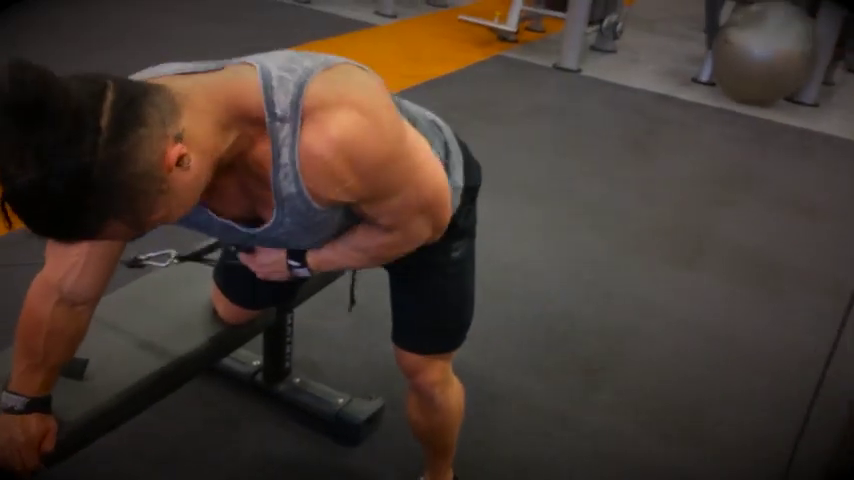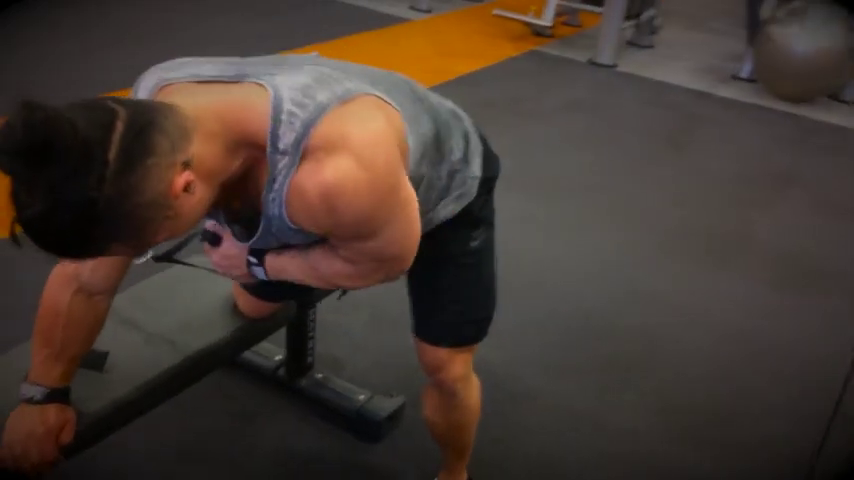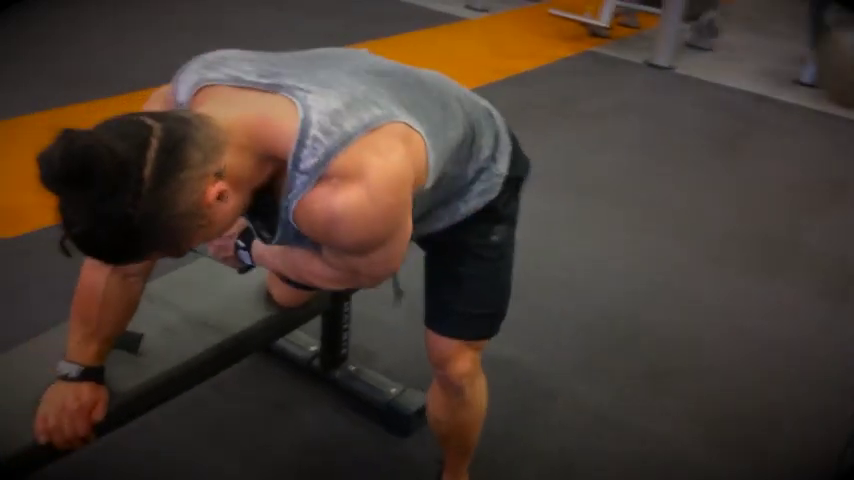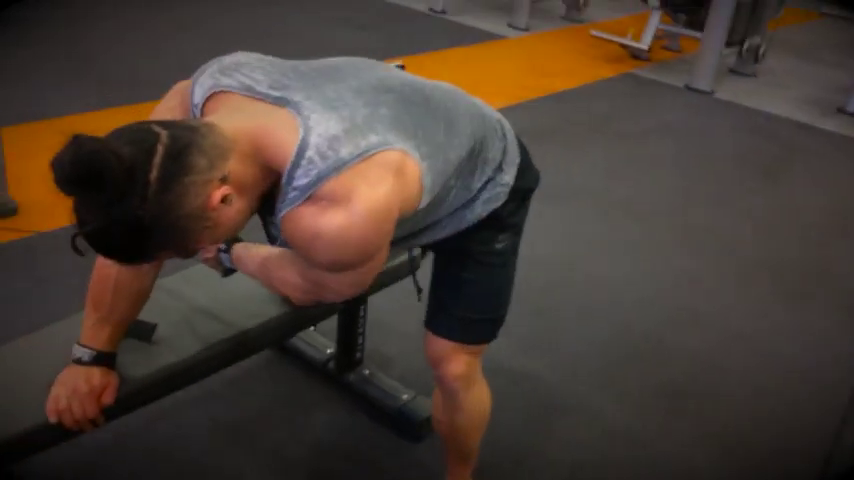
dt=0.2s
person 1, frame 1
left shoulder: (333, 135)
right shoulder: (114, 152)
left elbow: (423, 216)
right elbow: (66, 290)
left wrist: (302, 261)
left hip: (418, 209)
left knee: (424, 372)
right knee: (230, 311)
person 1, frame 2
left shoulder: (335, 172)
right shoulder: (128, 134)
left elbow: (386, 260)
right elbow: (84, 279)
left wrist: (258, 263)
right wrist: (43, 394)
left hip: (445, 185)
right hip: (332, 196)
left knee: (445, 367)
right knee: (252, 305)
person 1, frame 3
left shoulder: (350, 194)
right shoulder: (174, 111)
left elbow: (362, 270)
right elbow: (123, 264)
left wrist: (247, 251)
right wrist: (78, 371)
left hip: (471, 183)
left knee: (453, 362)
right knee: (286, 294)
person 1, frame 4
left shoulder: (339, 215)
right shoulder: (188, 108)
left elbow: (324, 284)
right elbow: (135, 236)
left wrist: (229, 255)
right wrist: (92, 356)
left hip: (481, 190)
right hip: (415, 144)
left knee: (452, 365)
right knee: (297, 297)
